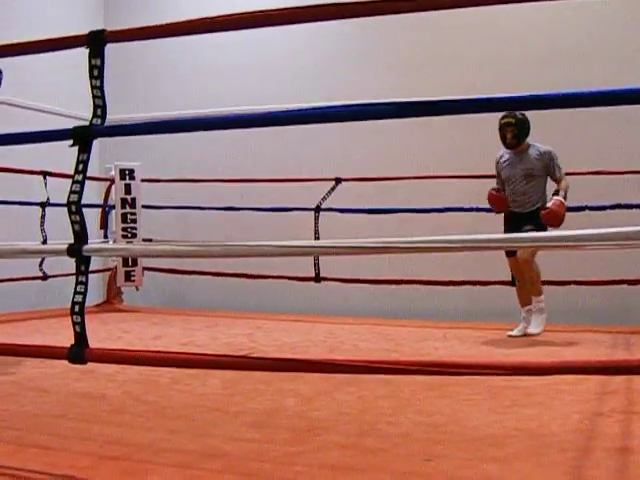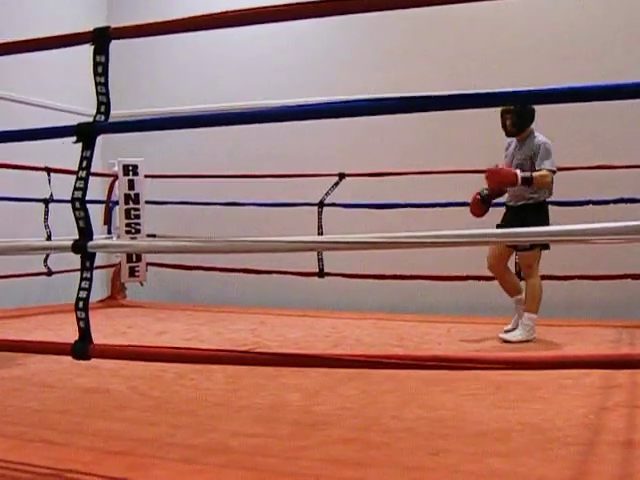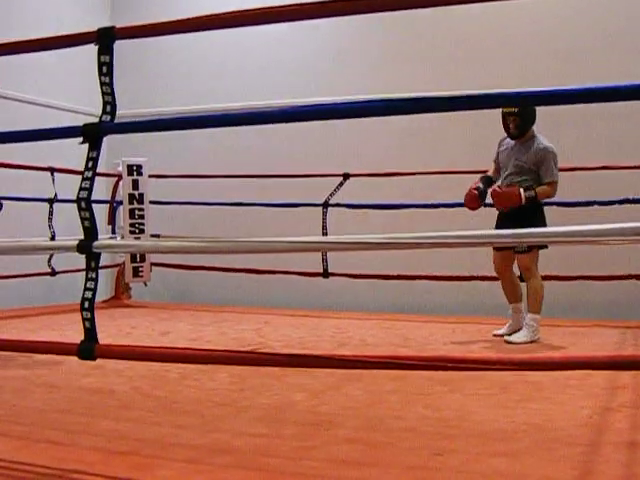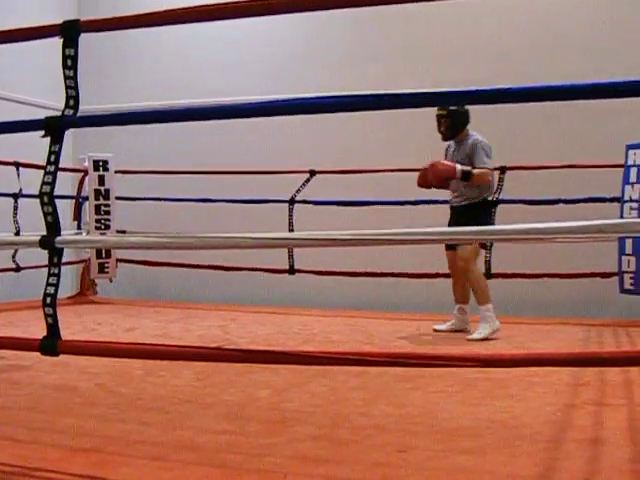
dt=0.5s
person 1, frame 1
left shoulder: (544, 154)
right shoulder: (501, 159)
left elbow: (562, 181)
left wrist: (559, 198)
right wrist: (495, 196)
left hip: (535, 216)
right hip: (511, 218)
left knee: (525, 258)
right knee: (517, 271)
left ankle: (539, 309)
right ankle: (528, 318)
person 1, frame 2
left shoulder: (541, 144)
right shoulder: (510, 145)
left elbow: (547, 179)
left wrist: (518, 178)
right wrist: (489, 193)
left hip: (533, 212)
right hip: (512, 211)
left knee: (529, 269)
right knee: (494, 263)
left ankle: (527, 327)
right ankle: (522, 308)
person 1, frame 3
left shoulder: (544, 150)
right shoulder: (505, 143)
left elbow: (551, 189)
left wrist: (525, 196)
right wrist: (483, 183)
left hip: (528, 215)
right hip: (506, 213)
left knee: (529, 269)
right knee: (502, 268)
left ankle: (532, 327)
right ankle: (517, 319)
person 1, frame 4
left shoulder: (477, 144)
right shoulder: (450, 147)
left elbow: (486, 176)
left wrist: (459, 172)
right wrist: (433, 179)
left hip: (476, 211)
right hip: (457, 211)
left knee: (466, 262)
right knee: (455, 267)
left ankle: (488, 319)
right ankle: (460, 318)
